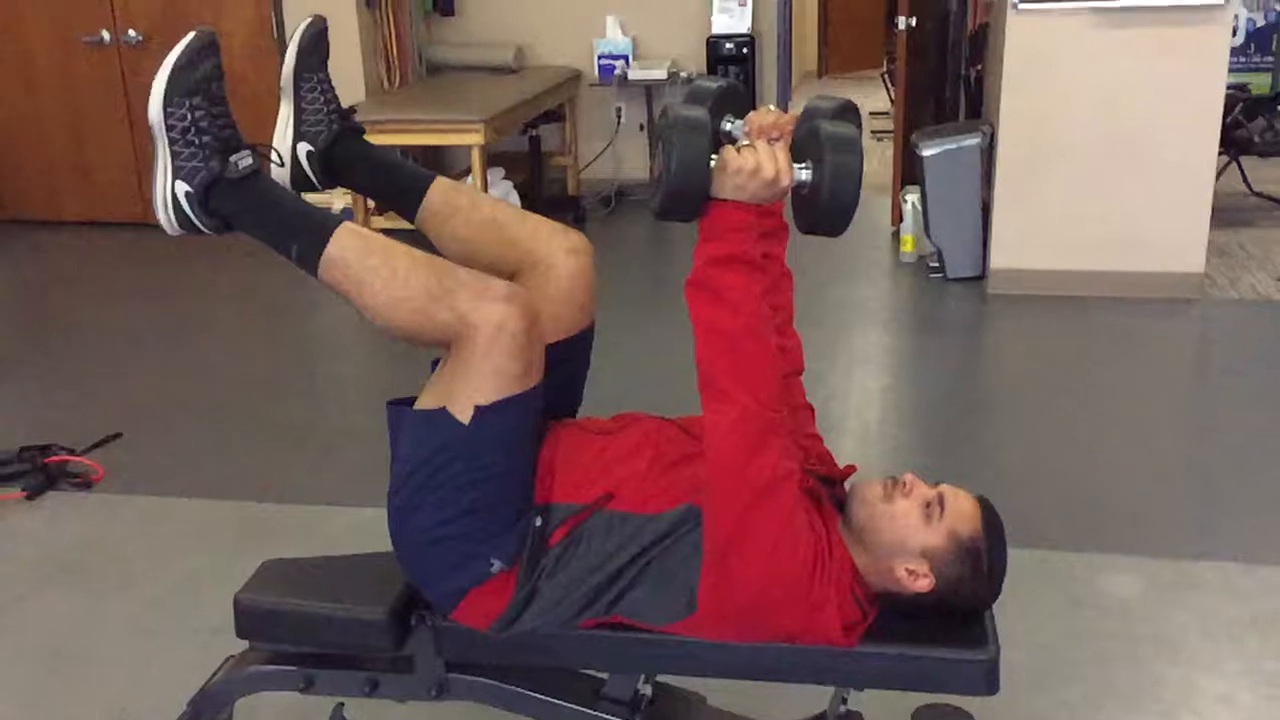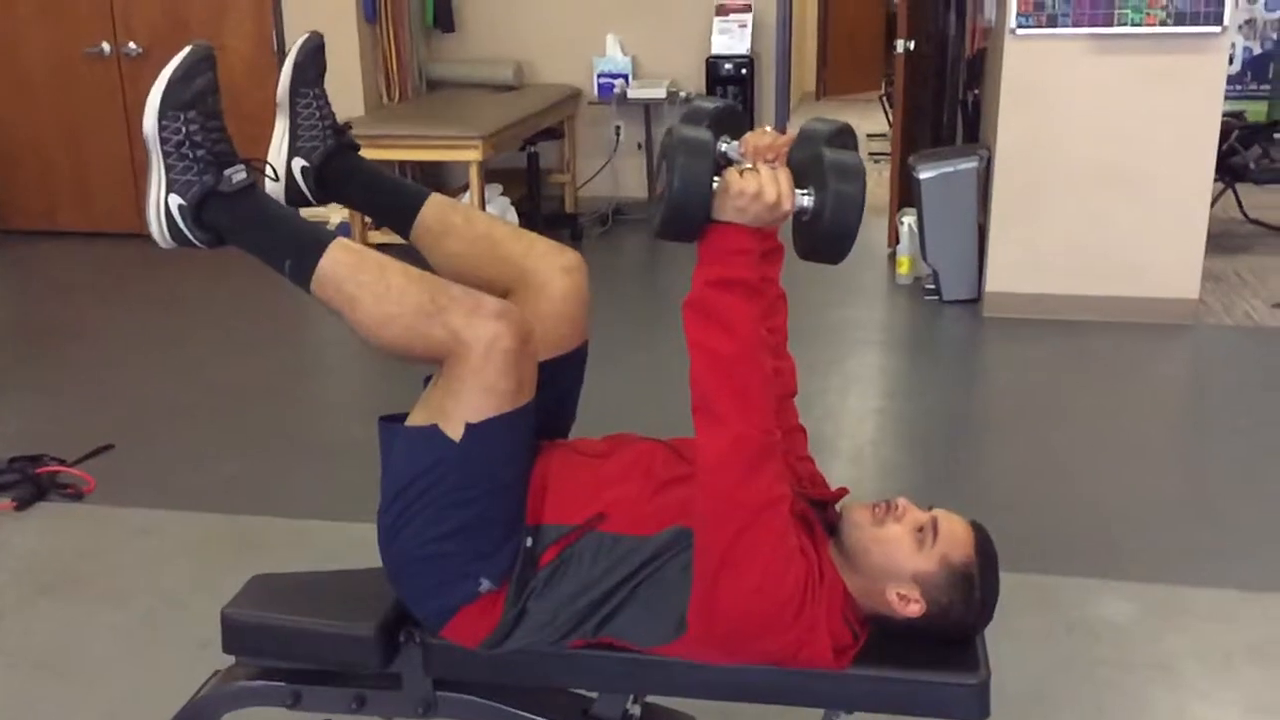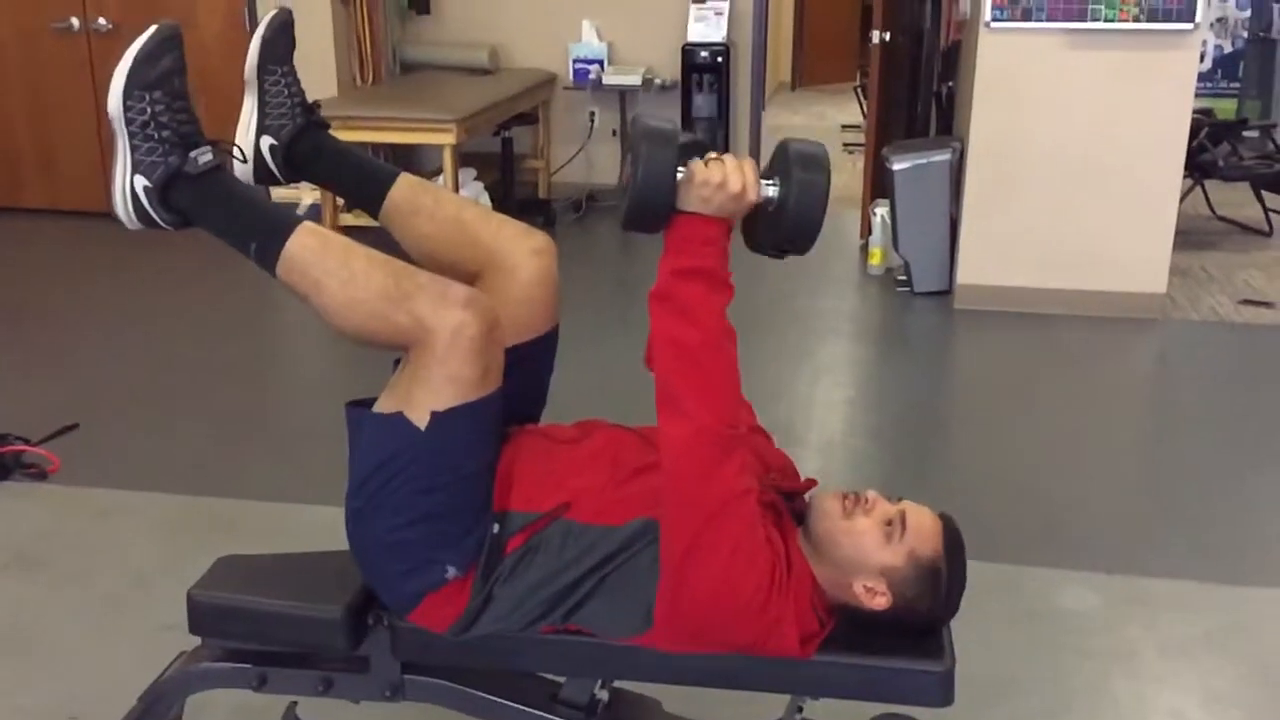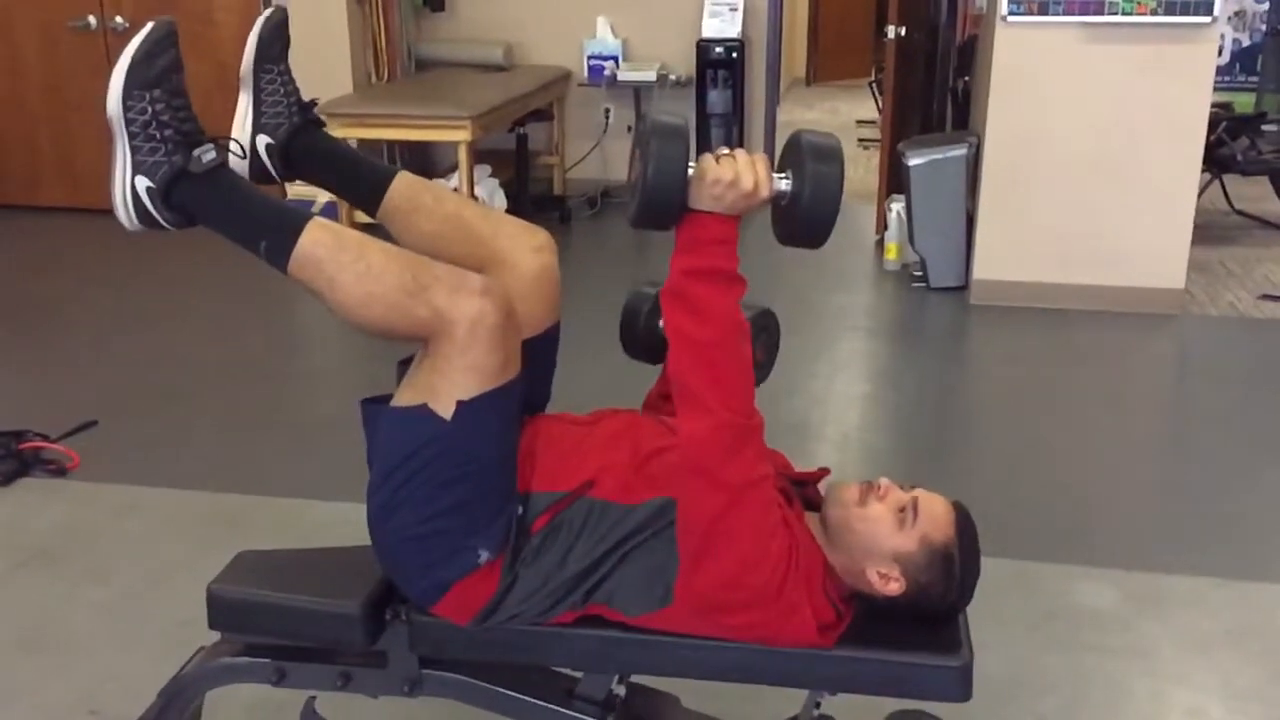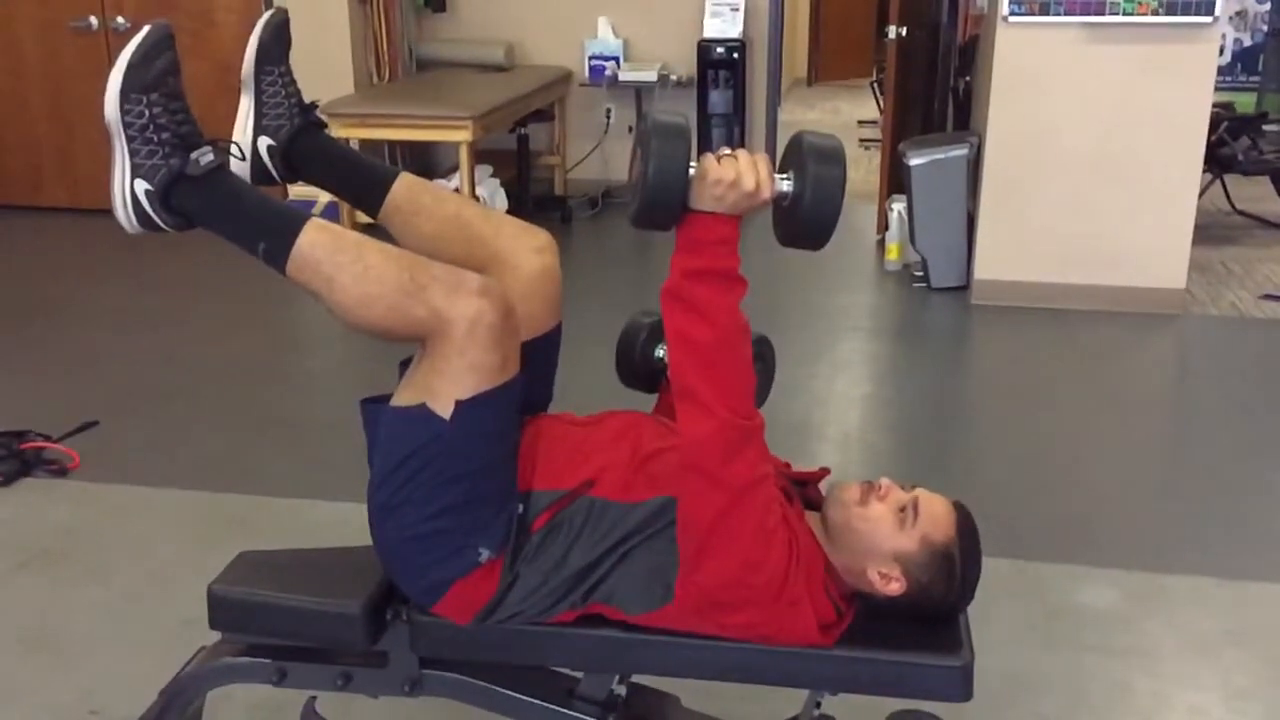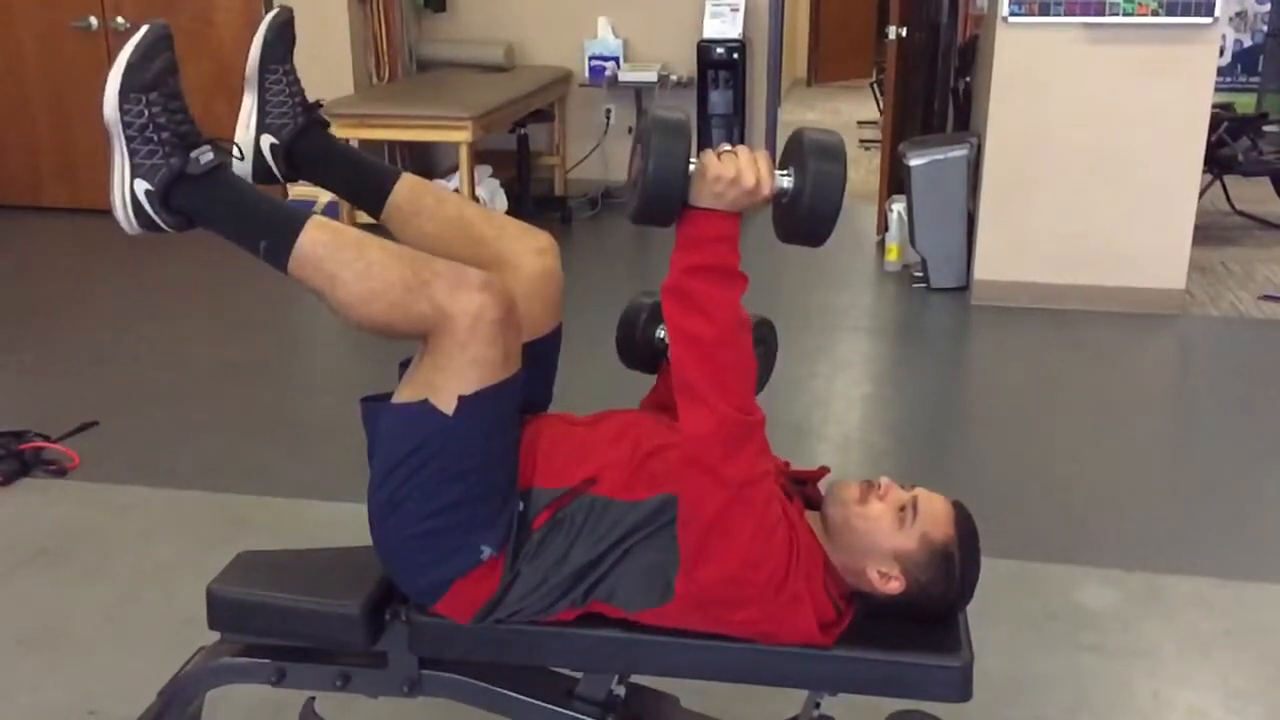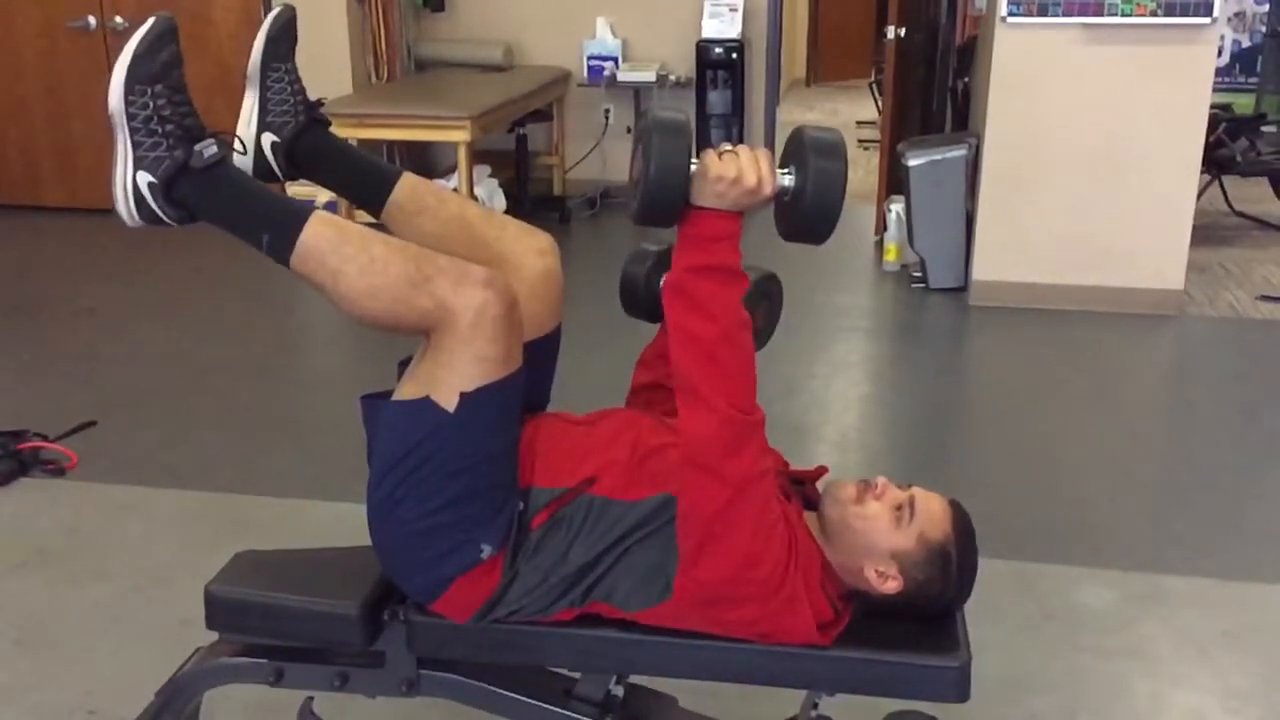
dt=0.7s
person 1, frame 1
left shoulder: (794, 584)
right shoulder: (815, 490)
left elbow: (744, 406)
right elbow: (770, 375)
left wrist: (736, 213)
right wrist: (761, 211)
left hip: (487, 560)
right hip: (539, 475)
left knee: (496, 313)
right knee: (560, 259)
left ankle: (222, 187)
right ankle: (329, 151)
person 1, frame 2
left shoulder: (782, 606)
right shoulder: (808, 514)
left elbow: (739, 431)
right elbow: (766, 398)
left wrist: (736, 237)
right wrist: (757, 230)
left hip: (474, 579)
right hip: (523, 497)
left knee: (488, 328)
right knee: (555, 276)
left ankle: (216, 201)
right ankle: (321, 167)
person 1, frame 3
left shoulder: (751, 596)
right shoulder: (775, 499)
left elbow: (699, 426)
right elbow: (706, 395)
left wrist: (697, 226)
right wrist: (711, 226)
left hip: (445, 563)
right hip: (496, 479)
left knee: (454, 319)
right knee: (526, 260)
left ankle: (182, 183)
right ankle: (292, 145)
person 1, frame 4
left shoulder: (769, 580)
right shoulder: (782, 502)
left elbow: (717, 426)
right elbow: (687, 429)
left wrist: (712, 225)
right wrist: (690, 349)
left hip: (464, 554)
right hip: (505, 476)
left knee: (474, 306)
right knee: (524, 256)
left ankle: (185, 182)
right ankle: (285, 141)
person 1, frame 5
left shoulder: (769, 579)
right shoulder: (780, 507)
left elbow: (719, 425)
right elbow: (697, 433)
left wrist: (711, 227)
left hip: (463, 552)
right hip: (509, 476)
left knee: (470, 308)
right knee: (527, 258)
left ankle: (182, 183)
right ankle: (289, 144)
person 1, frame 6
left shoulder: (770, 579)
right shoulder: (780, 505)
left elbow: (722, 422)
right elbow: (682, 430)
left wrist: (712, 222)
right wrist: (688, 351)
left hip: (463, 551)
right hip: (507, 479)
left knee: (473, 301)
right knee: (528, 258)
left ankle: (182, 184)
right ankle: (291, 142)
person 1, frame 7
left shoulder: (766, 576)
right shoulder: (776, 505)
left elbow: (719, 417)
right elbow: (662, 417)
left wrist: (713, 222)
right wrist: (691, 299)
left hip: (462, 547)
right hip: (506, 476)
left knee: (475, 298)
right knee: (527, 259)
left ankle: (183, 177)
right ankle: (291, 141)
